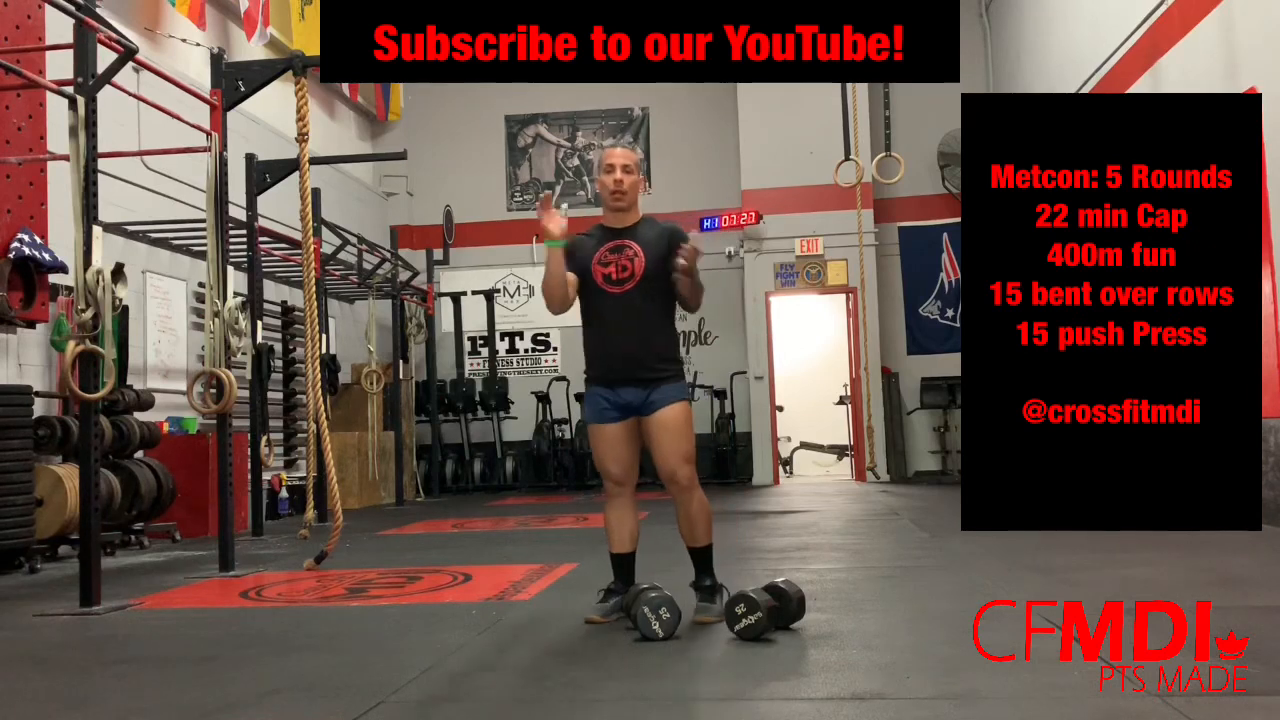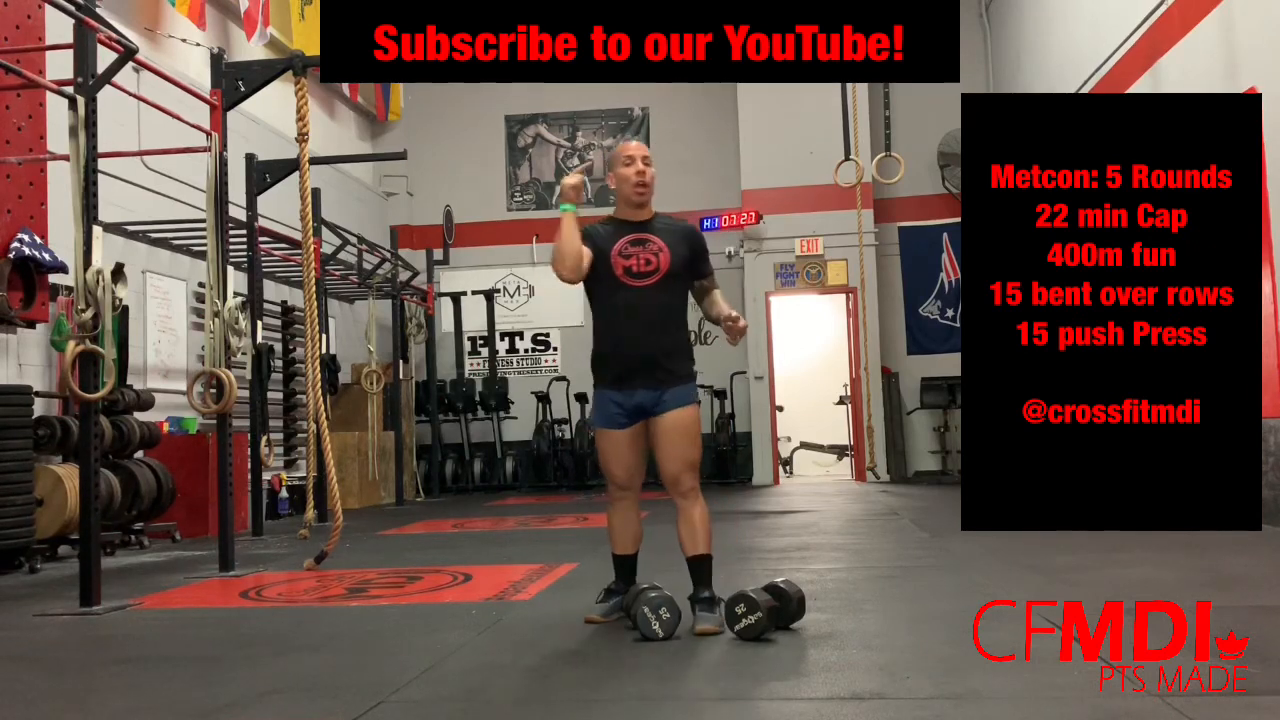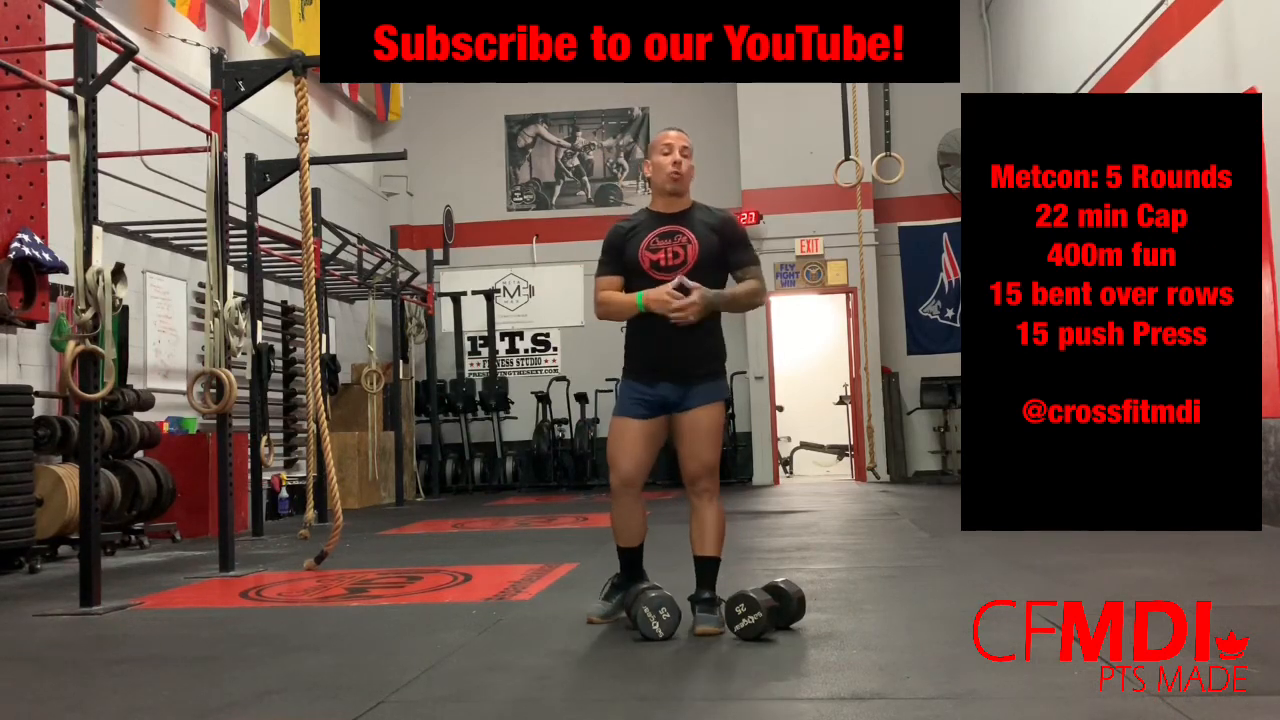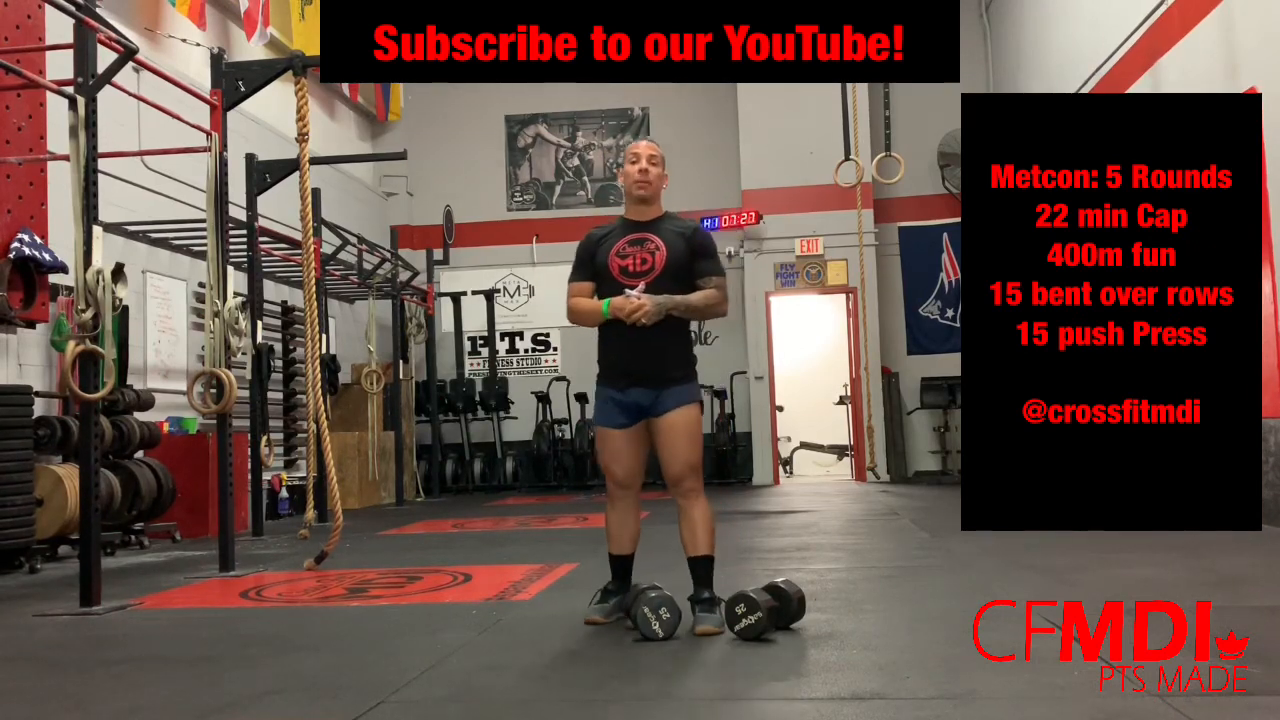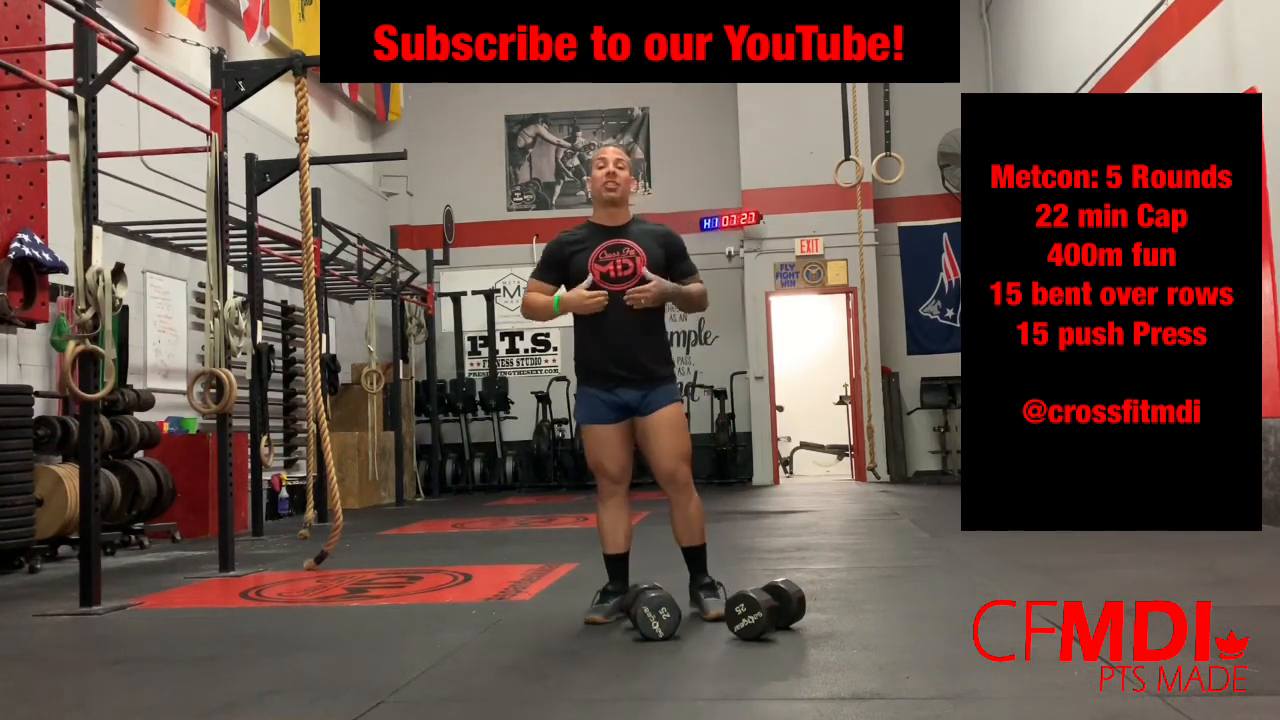
dt=0.5s
person 1, frame 1
left shoulder: (665, 235)
right shoulder: (575, 244)
left elbow: (691, 301)
right elbow: (557, 302)
left wrist: (689, 273)
right wrist: (557, 245)
left hip: (662, 380)
right hip: (605, 387)
left knee: (682, 480)
right knee: (617, 485)
left ankle: (707, 584)
right ankle: (623, 587)
person 1, frame 2
left shoulder: (684, 234)
right shoulder: (594, 236)
left elbow: (707, 291)
right elbow: (568, 271)
left wrist: (727, 315)
right wrist: (570, 207)
left hip: (673, 382)
right hip: (614, 387)
left knee: (684, 485)
right knee: (622, 489)
left ankle: (703, 595)
right ankle: (622, 587)
person 1, frame 3
left shoulder: (720, 225)
right shoulder: (624, 233)
left elbow: (756, 290)
right elbow: (602, 303)
left wrist: (711, 299)
right wrist: (646, 299)
left hip: (701, 380)
right hip: (640, 380)
left knee: (702, 484)
right knee: (622, 482)
left ankle: (706, 596)
right ankle: (629, 576)
person 1, frame 4
left shoulder: (690, 235)
right shoulder: (596, 241)
left elbow: (718, 300)
right elbow: (575, 307)
left wrist: (665, 303)
right wrist: (612, 306)
left hip: (674, 383)
right hip: (615, 386)
left knee: (686, 485)
right knee: (620, 488)
left ankle: (705, 594)
right ankle: (619, 587)
person 1, frame 5
left shoulder: (661, 238)
right shoulder: (567, 245)
left elbow: (699, 299)
right elbow: (529, 306)
left wrist: (669, 290)
right wrist: (563, 300)
left hip: (656, 383)
right hip: (598, 388)
left knee: (678, 479)
right knee: (611, 485)
left ankle: (702, 581)
right ankle: (617, 587)
